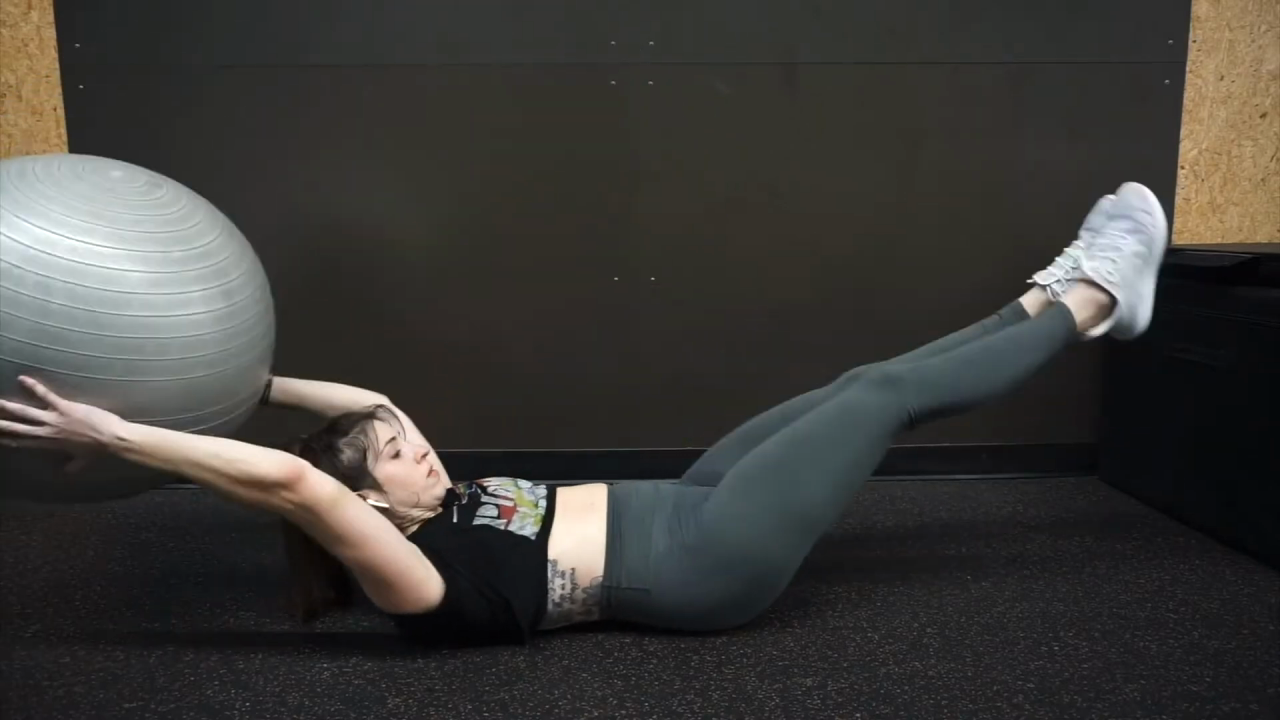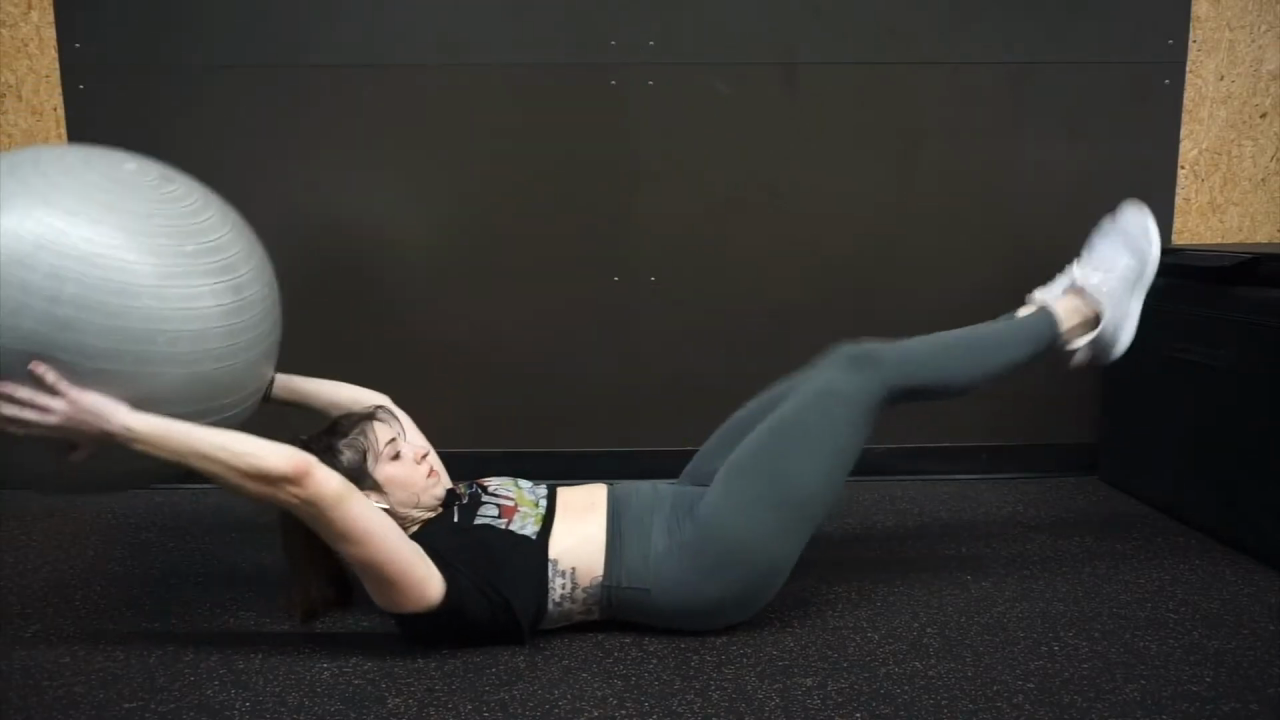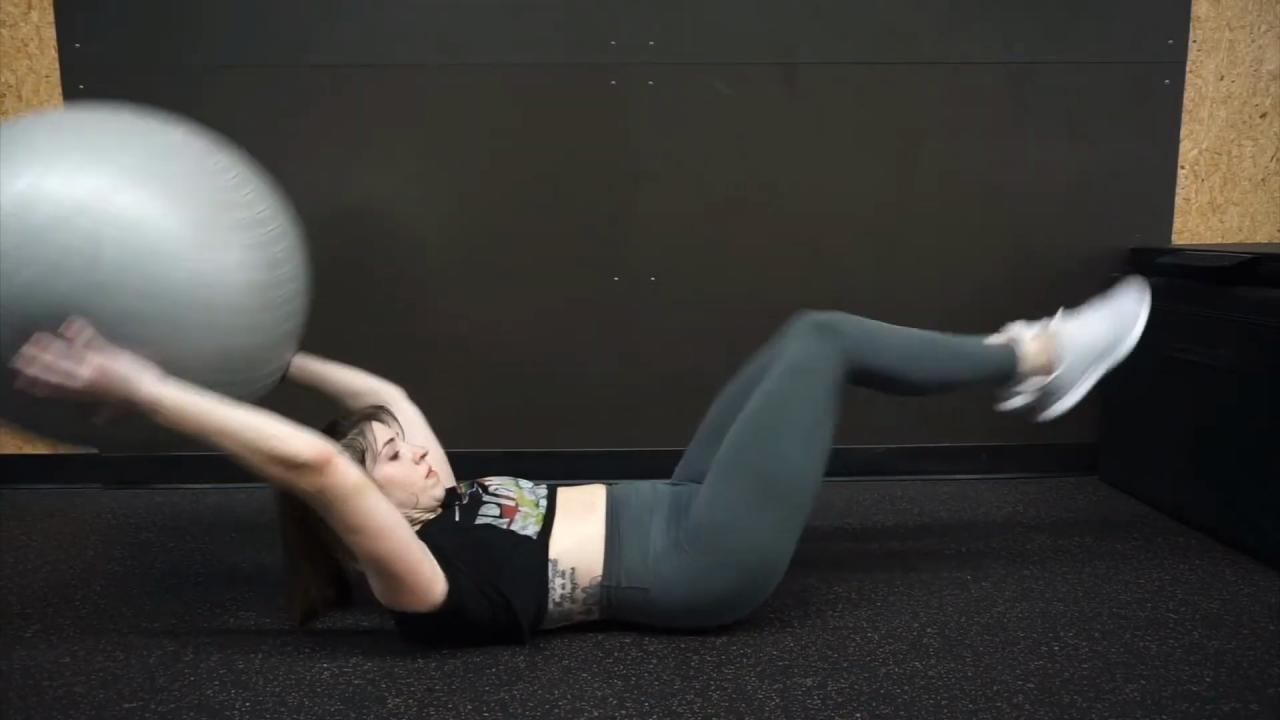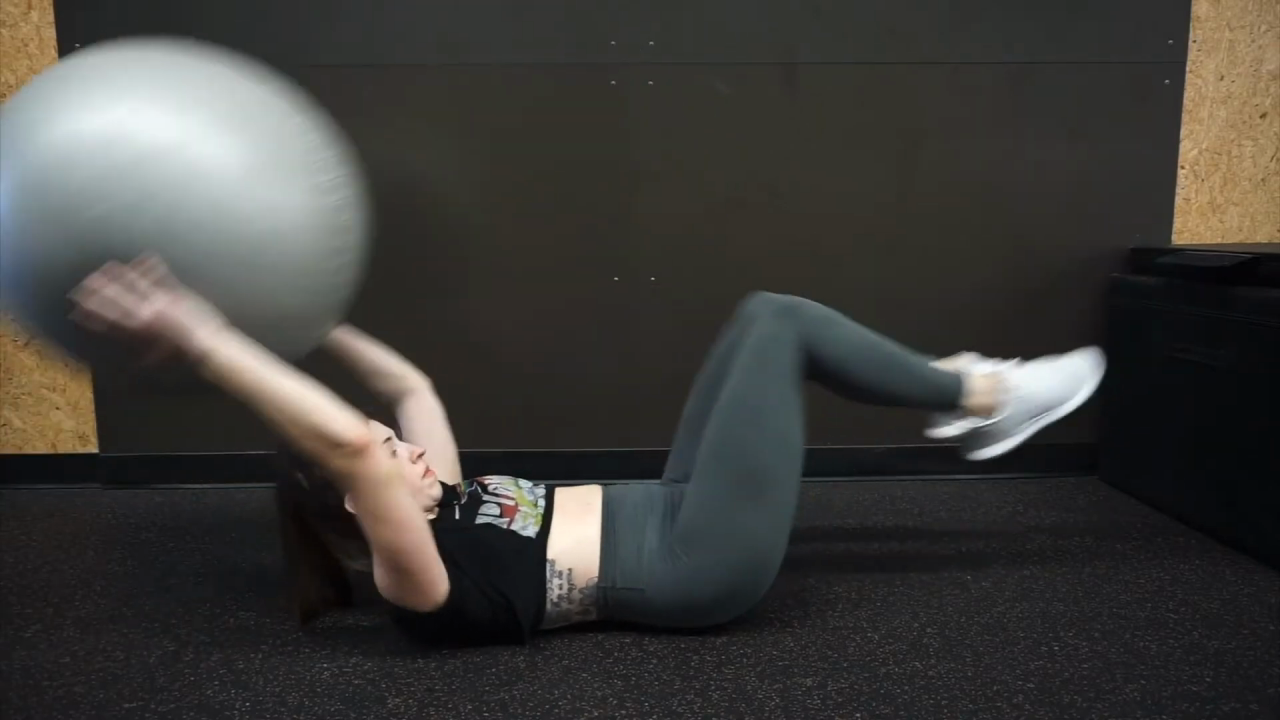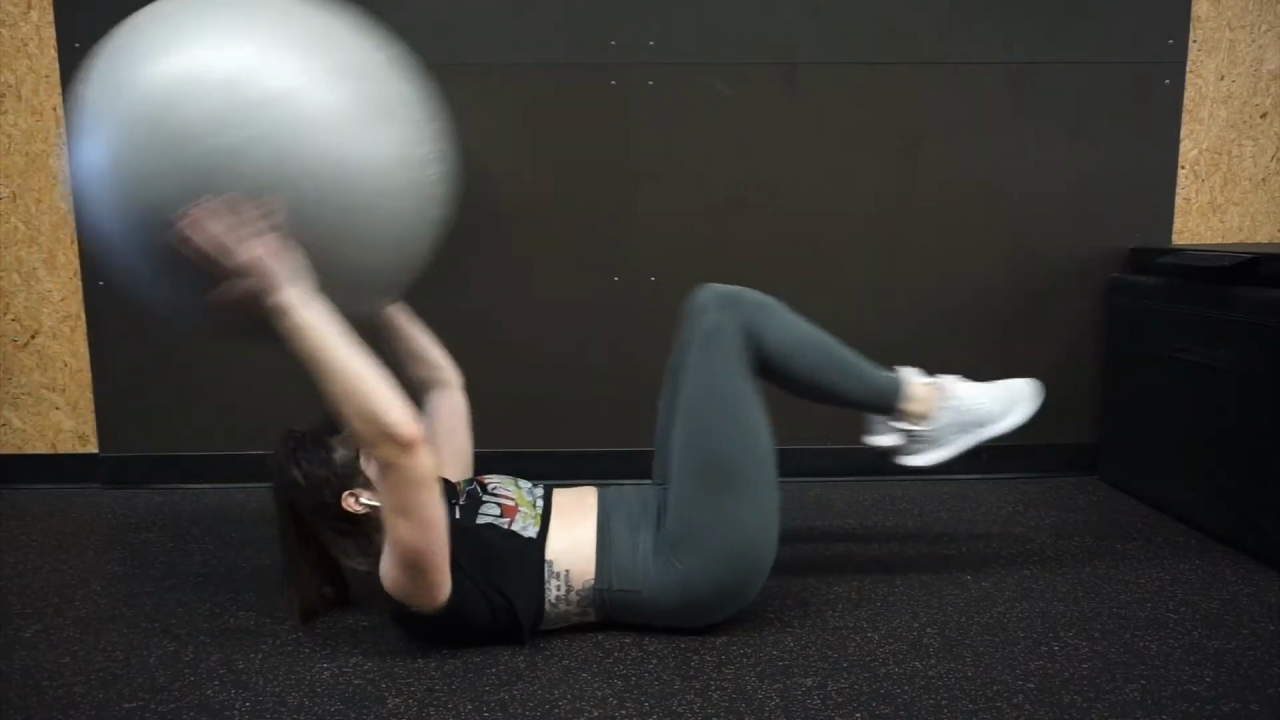
dt=0.1s
person 1, frame 1
left shoulder: (442, 517)
right shoulder: (420, 589)
left elbow: (373, 403)
right elbow: (292, 480)
left wrist: (251, 382)
right wrist: (117, 434)
left hip: (687, 516)
right hip: (708, 565)
left knee: (870, 386)
right knee: (879, 395)
left ankle: (1064, 298)
right ankle: (1091, 300)
person 1, frame 2
left shoulder: (442, 516)
right shoulder: (421, 587)
left elbow: (374, 403)
right elbow: (297, 478)
left wrist: (250, 378)
right wrist: (122, 422)
left hip: (684, 512)
right hip: (707, 563)
left knee: (847, 362)
right knee: (858, 371)
left ankle: (1056, 313)
right ankle: (1076, 312)
person 1, frame 3
left shoulder: (440, 519)
right shoulder: (420, 587)
left elbow: (389, 403)
right elbow: (313, 461)
right wrist: (141, 385)
left hip: (681, 525)
right hip: (708, 568)
left knee: (813, 343)
right knee: (817, 343)
left ankle: (1026, 354)
right ankle: (1046, 356)
person 1, frame 4
left shoulder: (450, 513)
right shoulder: (424, 588)
left elbow: (413, 387)
right elbow: (354, 449)
right wrist: (197, 334)
left hip: (673, 516)
right hip: (703, 563)
left knee: (766, 326)
right knee: (771, 320)
left ankle: (972, 392)
right ankle: (980, 394)
person 1, frame 5
left shoulder: (449, 506)
right shoulder: (417, 583)
left elbow: (440, 384)
right elbow: (395, 433)
right wrist: (287, 293)
left hip: (670, 535)
right hip: (703, 568)
left knee: (720, 323)
right knee: (721, 311)
left ankle: (908, 402)
right ankle: (920, 406)
